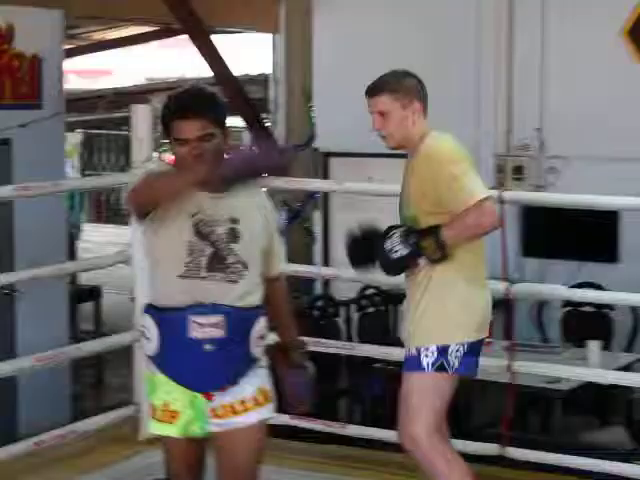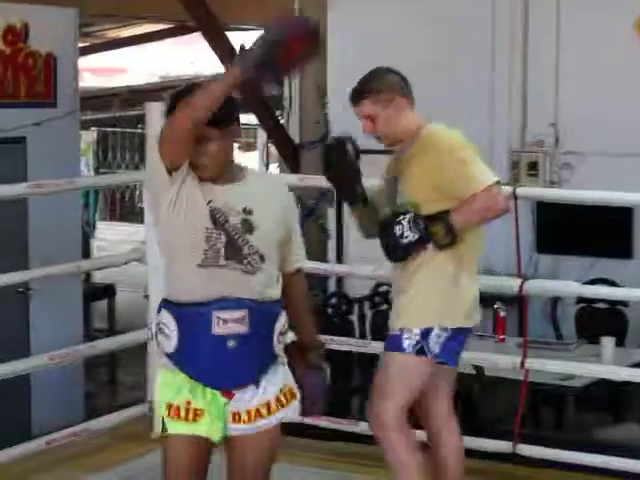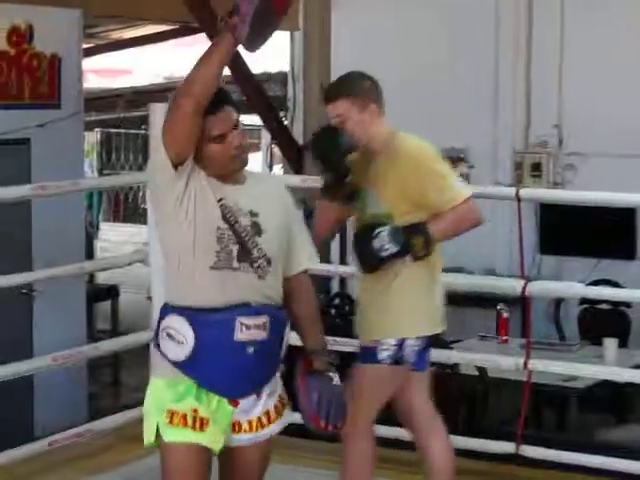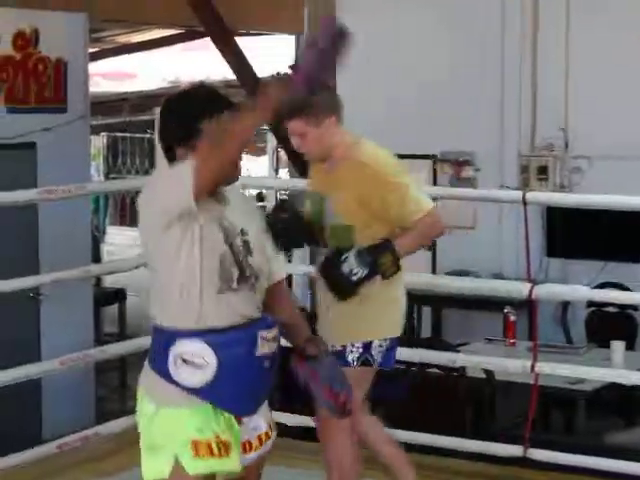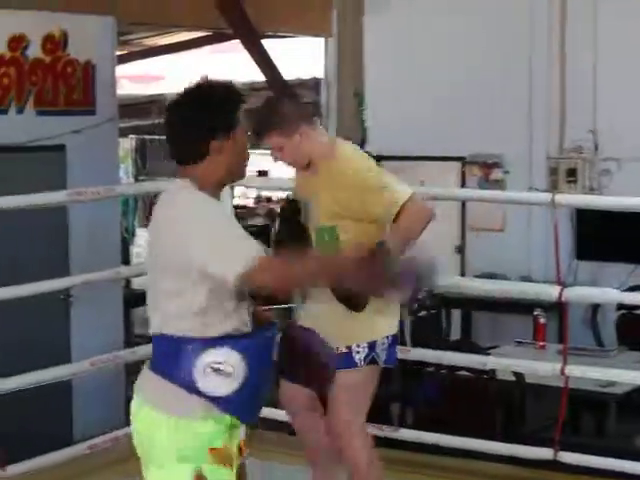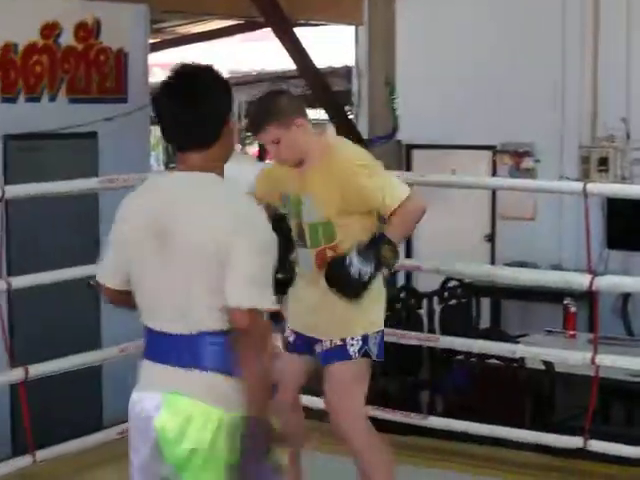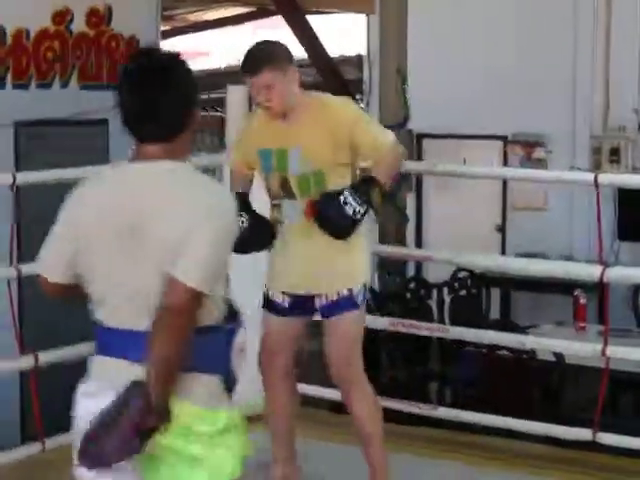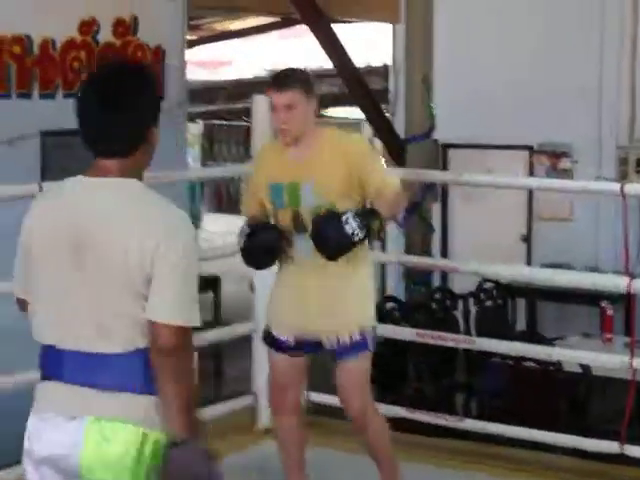
dt=0.2s
person 1, frame 1
left shoulder: (257, 200)
right shoulder: (159, 194)
left elbow: (272, 279)
right elbow: (141, 197)
left wrist: (291, 344)
right wrist: (201, 169)
left hip: (241, 365)
right hip: (175, 364)
person 1, frame 2
left shoulder: (275, 193)
right shoulder: (169, 187)
left elbow: (292, 276)
right elbow: (178, 125)
left wrist: (310, 349)
right wrist: (238, 73)
left hip: (259, 366)
right hip: (188, 366)
person 1, frame 3
left shoulder: (276, 195)
right shoulder: (172, 185)
left elbow: (296, 279)
right elbow: (188, 104)
left wrist: (316, 353)
right wrist: (229, 34)
left hip: (256, 376)
right hip: (186, 375)
person 1, frame 4
left shoulder: (241, 209)
right shoulder: (163, 196)
left elbow: (269, 285)
right elbow: (223, 147)
left wrist: (309, 345)
right wrist: (286, 83)
left hip: (237, 393)
right hip: (184, 399)
person 1, frame 5
left shoulder: (180, 203)
right shoulder: (198, 215)
right elbow: (270, 273)
right wrist: (354, 268)
left hip: (179, 396)
right hip: (188, 410)
person 1, frame 6
left shoulder: (136, 204)
right shoulder: (241, 212)
left elbow: (114, 290)
right elbow: (247, 323)
right wrist: (257, 417)
left hip: (153, 390)
right hip: (218, 405)
person 1, frame 7
left shoulder: (88, 194)
right shoulder: (210, 200)
left elbow: (52, 281)
right elbow: (179, 305)
right wrist: (152, 397)
left hip: (104, 390)
right hip: (182, 392)
person 1, frame 8
left shoulder: (43, 208)
right shoulder: (163, 222)
right elbow: (170, 342)
right wrist: (186, 437)
left hip: (51, 419)
right hip: (131, 425)
person 2, frame 1
left shoulder: (439, 155)
right shoulder: (421, 160)
left elbow: (487, 216)
left wrist: (423, 244)
right wrist: (401, 243)
left hip: (446, 316)
right hip: (437, 311)
left knee: (416, 434)
right knee: (428, 424)
person 2, frame 2
left shoulder: (442, 144)
right shoulder: (400, 156)
left elbow: (496, 200)
right elbow: (373, 227)
left wrist: (432, 228)
right wrist: (351, 190)
left hip: (432, 306)
right hip: (419, 303)
left knee: (385, 414)
right knee: (435, 410)
person 2, frame 3
left shoulder: (413, 156)
right shoulder: (354, 162)
left elbow: (469, 213)
right elbow: (321, 231)
left wrist: (408, 238)
right wrist: (333, 180)
left hip: (401, 313)
right hip: (380, 308)
left knee: (355, 417)
right knee: (418, 413)
person 2, frame 4
left shoulder: (374, 167)
right shoulder: (321, 168)
left elbow: (432, 224)
left wrist: (376, 260)
left hip: (366, 312)
right hip: (336, 309)
left knee: (332, 420)
right knee: (352, 414)
person 2, frame 5
left shoulder: (349, 167)
right shoulder: (306, 167)
left elbow: (419, 211)
left hip: (364, 312)
right hip: (324, 306)
left knee: (343, 423)
right knee: (295, 397)
person 2, frame 6
left shoulder: (347, 161)
right shoulder: (281, 167)
left elbow: (412, 206)
right elbow: (259, 204)
left wrist: (376, 253)
left hip: (351, 306)
right hip: (305, 303)
left knee: (345, 418)
right knee: (282, 396)
person 2, frame 7
left shoulder: (337, 112)
right shoulder: (255, 127)
left elbow: (392, 153)
right elbow: (239, 171)
left wrist: (365, 192)
right wrist: (241, 208)
left hip: (338, 264)
right hip: (286, 265)
left knee: (346, 373)
right knee: (274, 364)
person 2, frame 8
left shoulder: (349, 149)
right shoulder: (266, 161)
left elbow: (397, 195)
right elbow: (254, 213)
left wrist: (364, 220)
right wrist: (254, 232)
left hip: (345, 301)
right hip: (290, 302)
left knee: (358, 406)
right knee: (283, 400)
